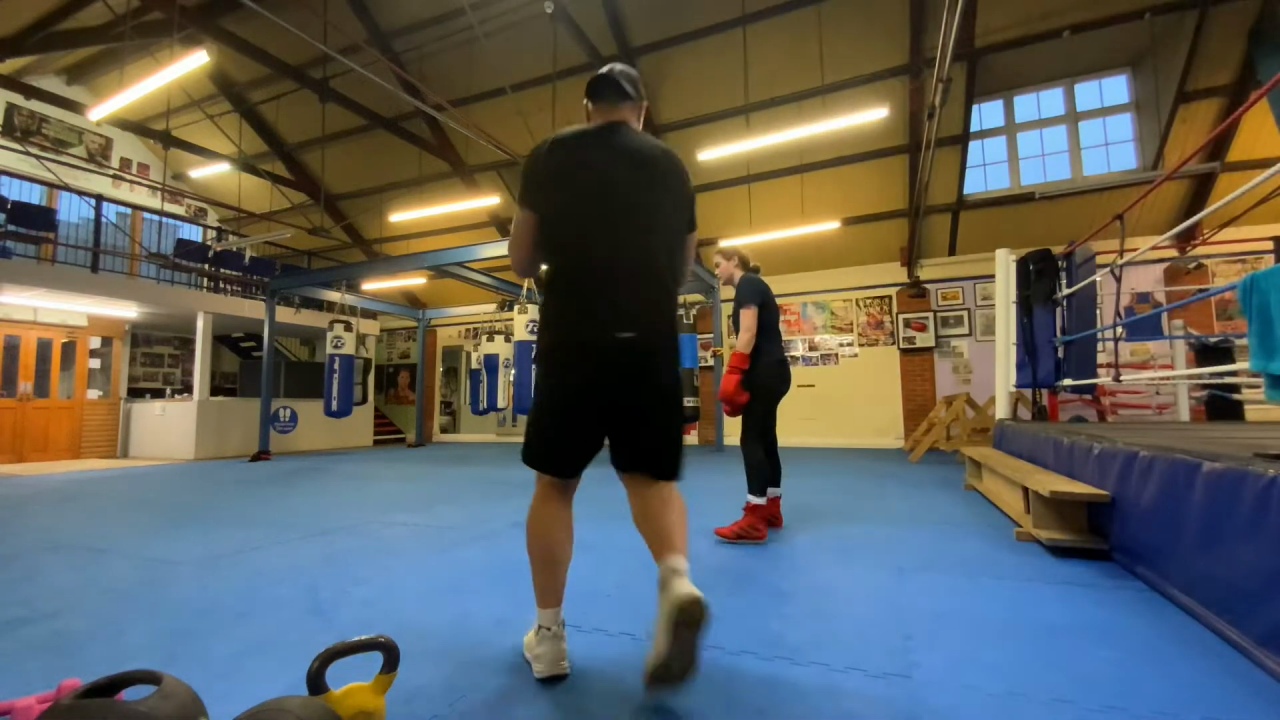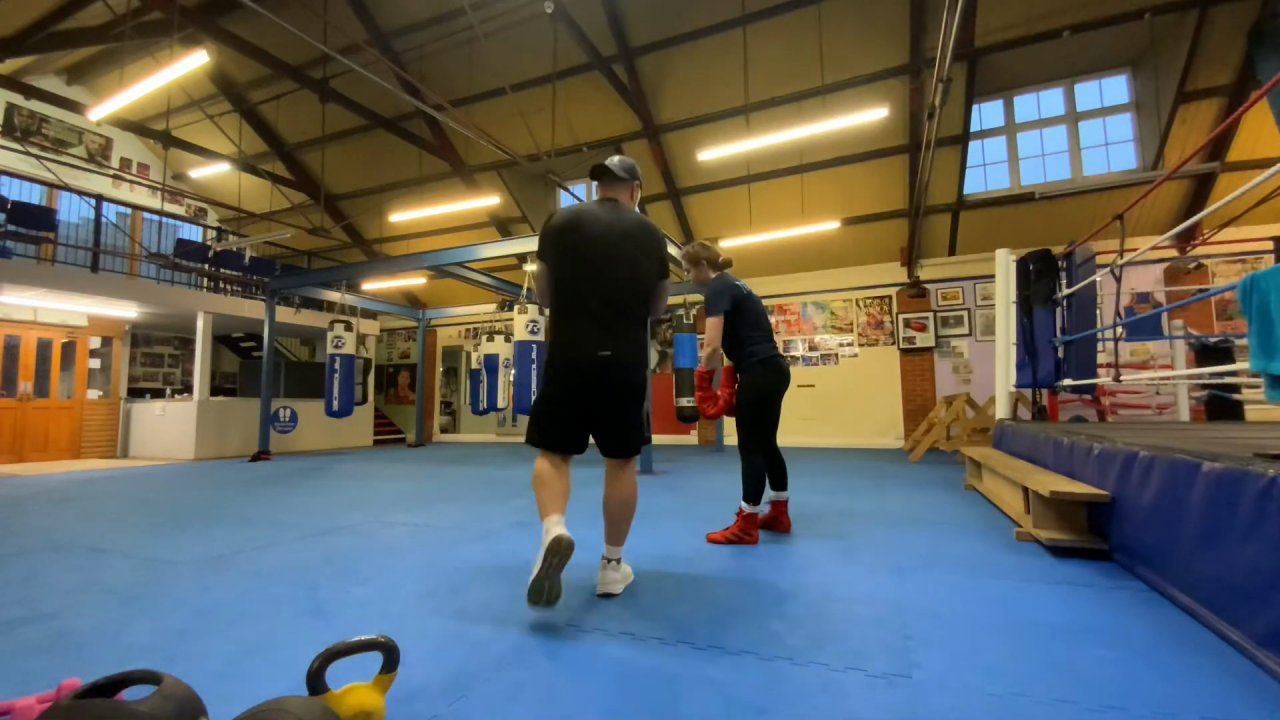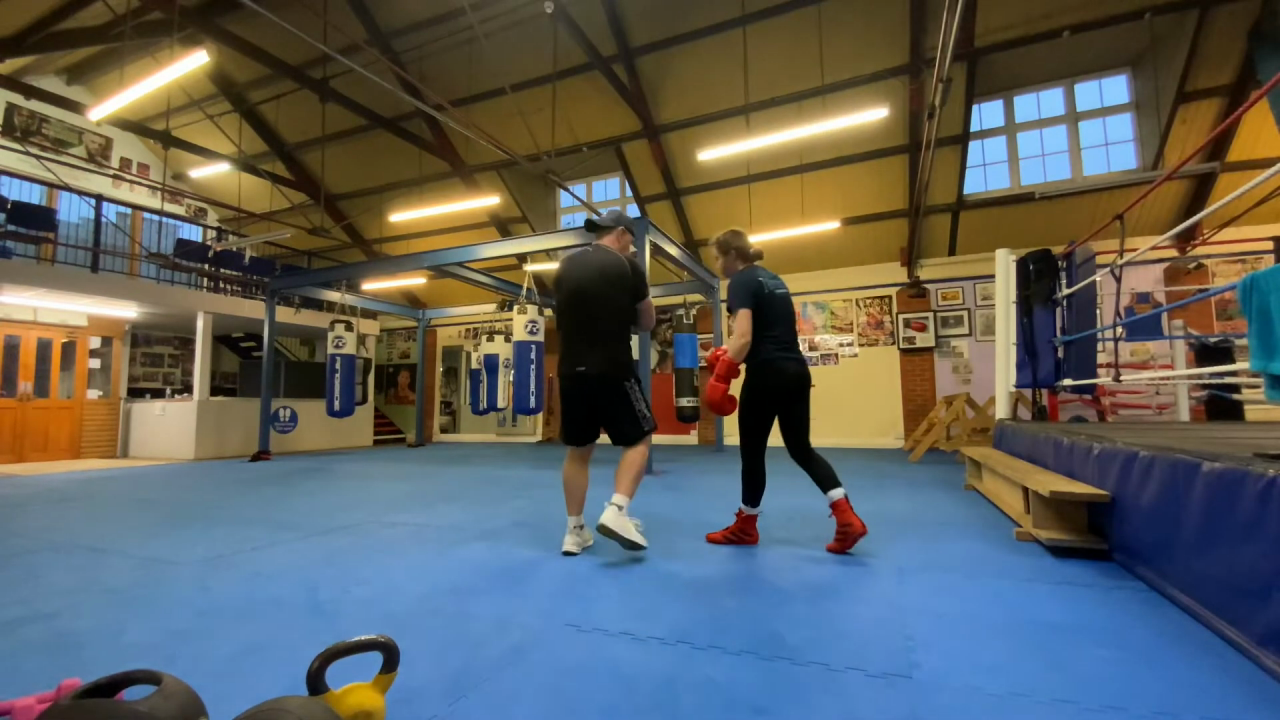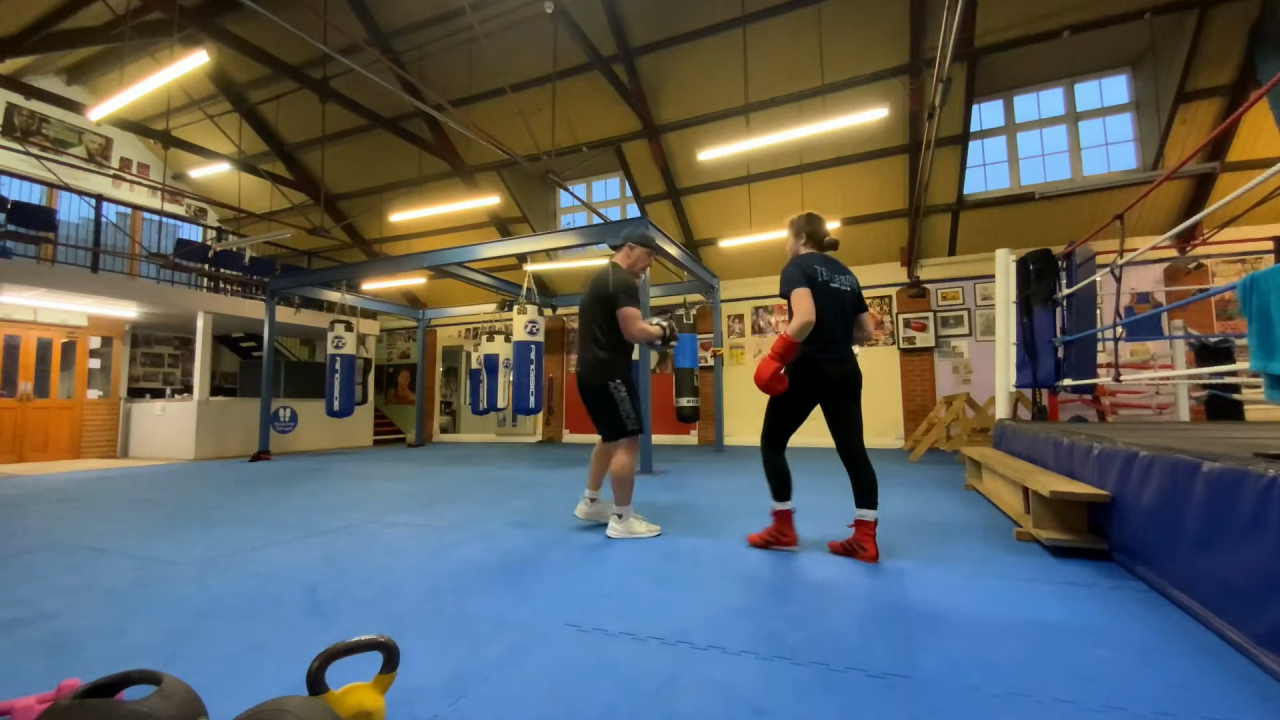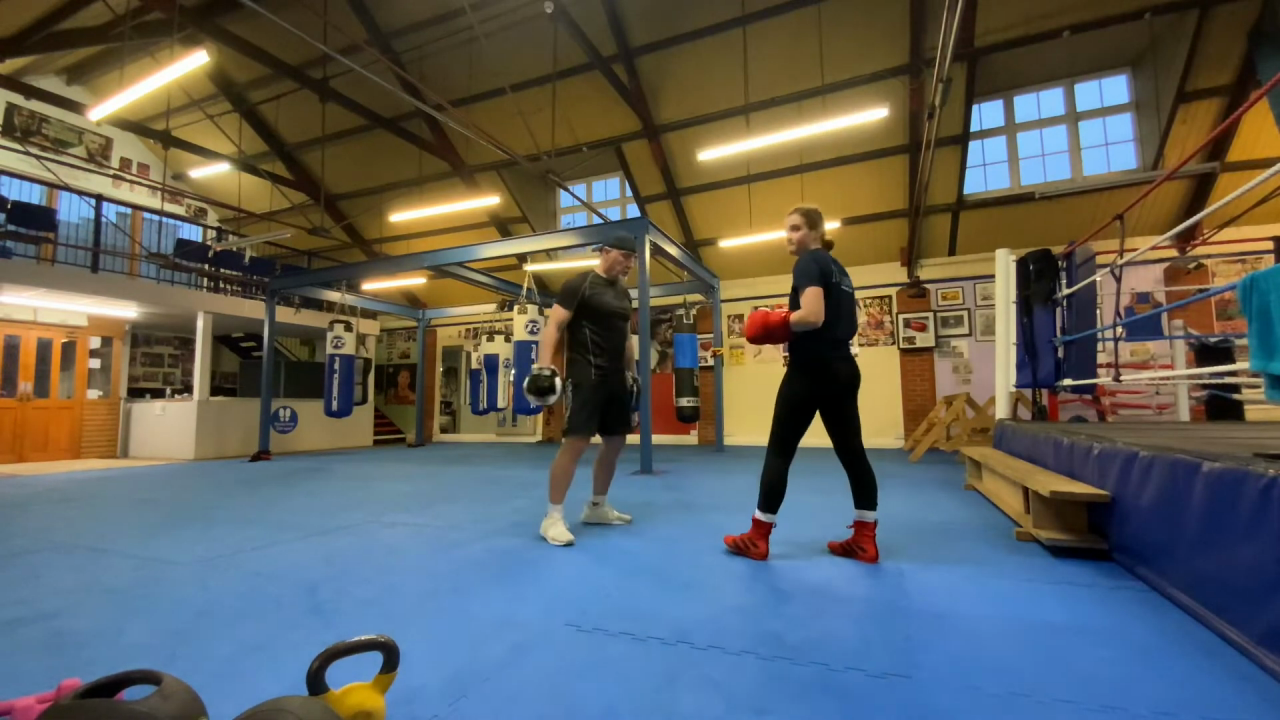
dt=0.5s
person 1, frame 1
left shoulder: (551, 156)
right shoulder: (669, 166)
left elbow: (522, 260)
left hip: (570, 341)
right hip: (651, 343)
left knee: (555, 487)
right knee: (651, 479)
left ankle: (549, 632)
right ankle: (678, 587)
person 1, frame 2
left shoulder: (560, 223)
right shoulder: (650, 234)
left elbow: (544, 295)
right elbow: (658, 305)
left hip: (568, 358)
right hip: (626, 361)
left knee: (553, 455)
right knee: (621, 463)
left ankle: (554, 532)
right ankle: (612, 565)
person 1, frame 3
left shoulder: (565, 267)
right shoulder: (628, 267)
right elbow: (646, 323)
left hip: (572, 370)
right hip: (612, 369)
left knee: (578, 449)
right knee: (638, 440)
left ankle: (575, 529)
right ankle: (616, 511)
person 1, frame 4
left shoulder: (600, 279)
right shoulder: (623, 282)
right elbow: (634, 332)
left wrist: (650, 326)
right wrist: (663, 330)
left hip: (591, 370)
right hip: (609, 371)
left knee: (611, 438)
right knee: (627, 441)
left ankle: (591, 502)
right ankle: (622, 519)
person 1, frame 5
left shoulder: (623, 294)
right shoulder: (581, 285)
right elbow: (554, 326)
left wrist: (633, 373)
right wrist: (544, 365)
left hip: (615, 376)
right hip: (586, 376)
left knee: (615, 442)
right knee: (576, 442)
left ankle: (596, 507)
right ankle: (552, 517)
person 2, frame 1
left shoulder: (748, 284)
right shoulder: (751, 287)
left elbow: (748, 333)
left wrist: (733, 373)
right wrist: (739, 377)
left hip: (766, 372)
right hip: (769, 372)
left knee: (752, 441)
right knee: (765, 441)
left ankle: (753, 521)
right ankle: (771, 511)
person 2, frame 2
left shoulder: (716, 288)
right shoulder: (733, 284)
left elbow: (712, 345)
right wrist: (731, 385)
left hip: (760, 373)
right hip: (775, 369)
left knee: (751, 448)
right knee: (766, 444)
left ankle: (747, 525)
right ankle: (778, 514)
person 2, frame 3
left shoulder: (741, 282)
right shoulder: (772, 279)
left elbow: (743, 338)
left wrist: (719, 379)
right wrist: (727, 355)
left hip: (767, 374)
right hip: (796, 371)
left knee: (752, 451)
right knee: (800, 447)
left ankle: (745, 527)
right ankle: (847, 518)
person 2, frame 4
left shoulder: (797, 267)
right shoulder: (845, 273)
left elbow: (805, 318)
right elbow: (866, 331)
left wrist: (776, 356)
left hip: (809, 370)
right hip: (846, 371)
left knee: (772, 442)
right knee: (853, 450)
left ankle: (783, 526)
right ankle: (865, 538)
person 2, frame 5
left shoulder: (809, 262)
right shoulder: (838, 270)
left elbow: (813, 317)
left wrist: (773, 323)
right wrist: (788, 329)
left hip: (812, 370)
right hip: (845, 370)
left knee: (780, 452)
right knee: (852, 452)
left ankle: (758, 537)
right ankle: (865, 540)
